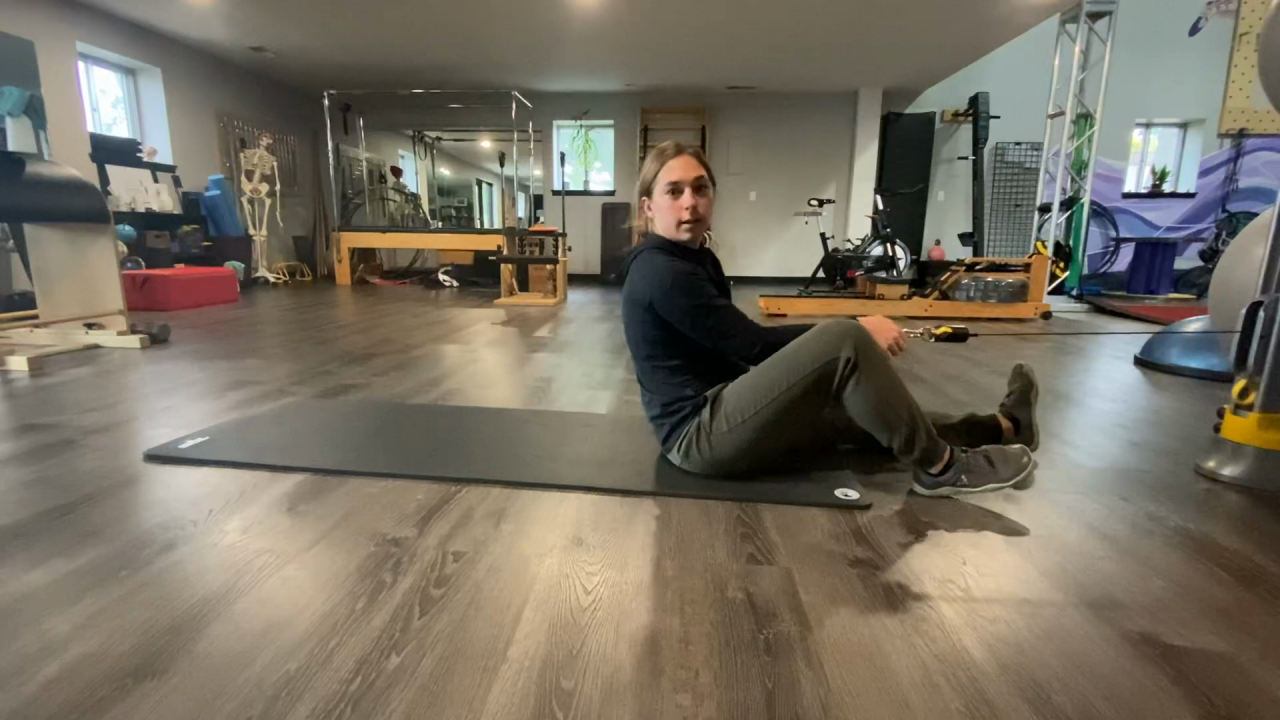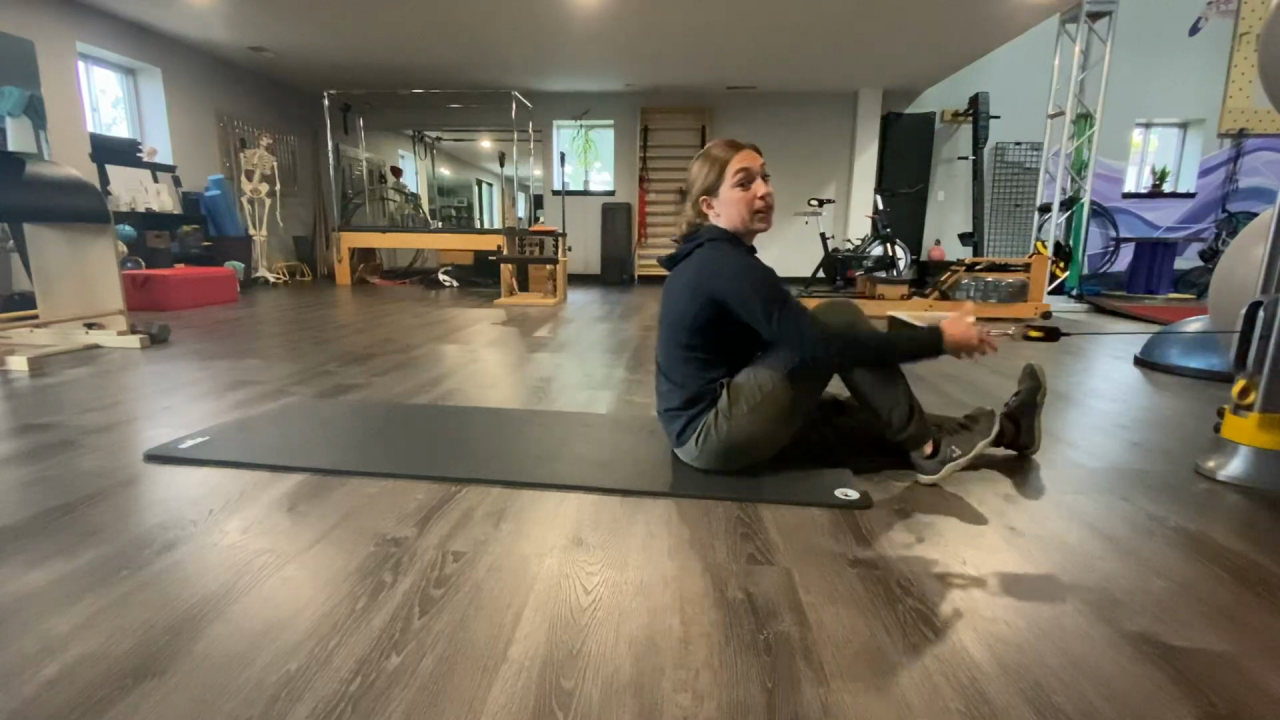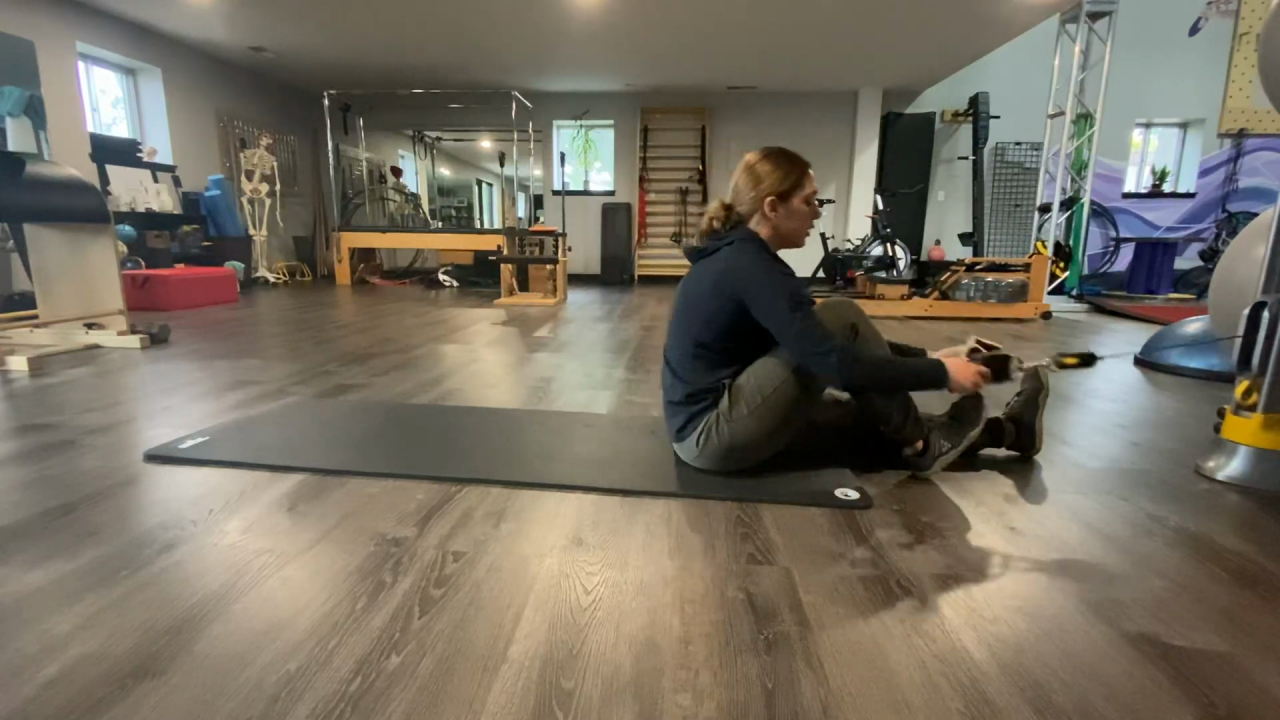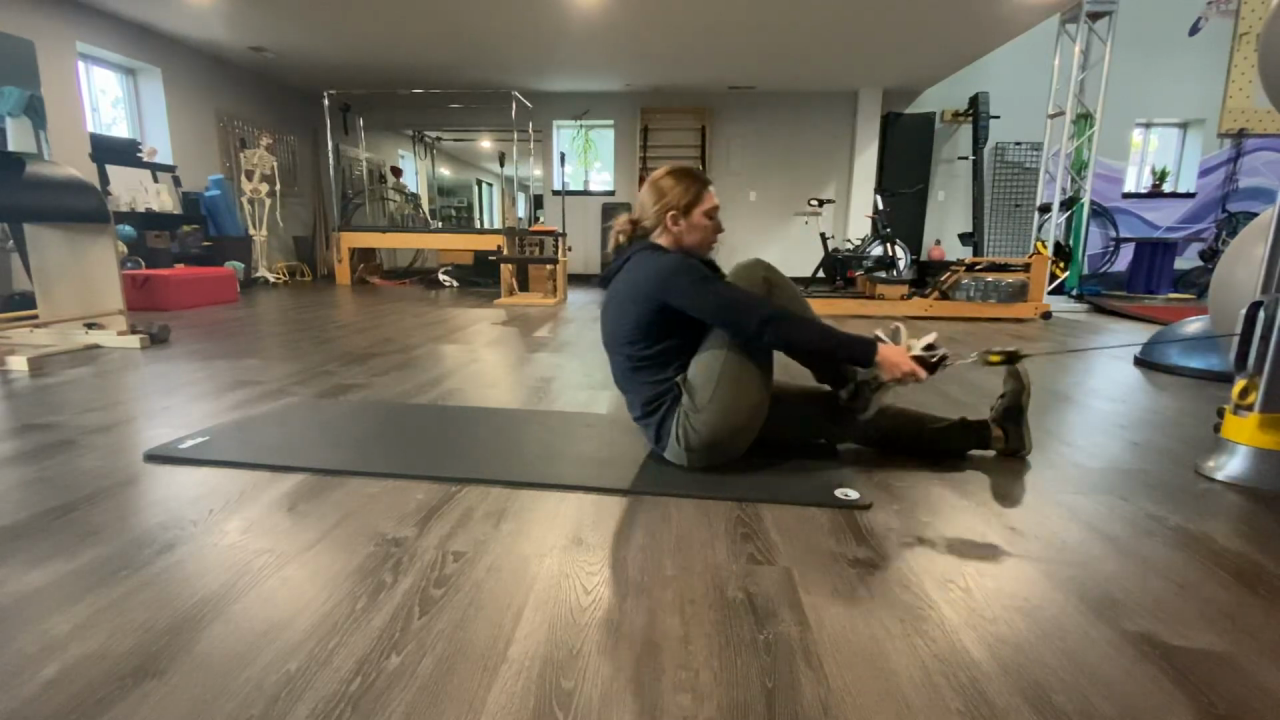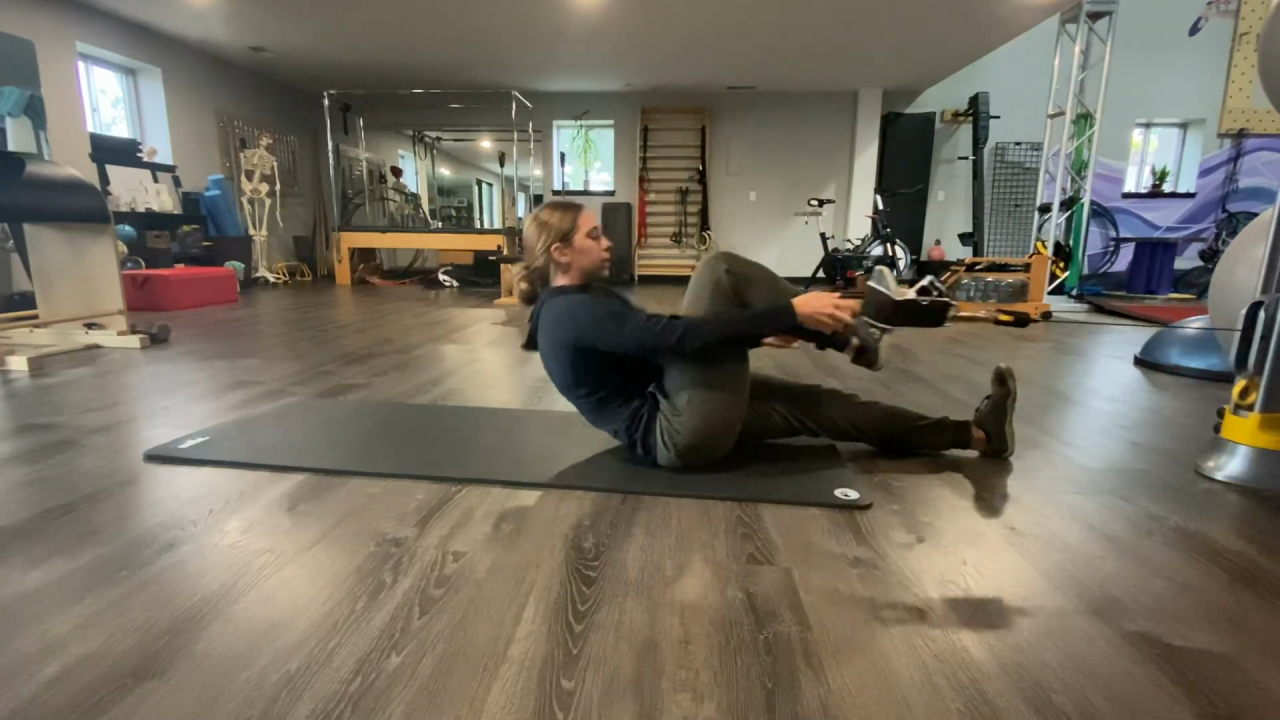
dt=1s
person 1, frame 1
left shoulder: (698, 260)
right shoulder: (662, 275)
right elbow: (752, 344)
right wrist: (856, 330)
left hip: (718, 420)
right hip: (700, 438)
right knee: (843, 341)
left ankle: (1003, 427)
right ankle: (939, 465)
person 1, frame 2
left shoulder: (712, 256)
right shoulder: (730, 265)
left elbow: (787, 340)
right elbow: (819, 346)
right wrist: (939, 339)
left hip: (710, 422)
right hip: (713, 433)
right knee: (842, 319)
left ankle: (1008, 429)
right ankle: (929, 448)
person 1, frame 3
left shoulder: (734, 255)
right shoulder: (754, 269)
left elbow: (812, 343)
right elbow: (839, 366)
left wrist: (923, 360)
right wrist: (939, 371)
left hip: (708, 423)
right hip: (715, 435)
left knee: (868, 416)
right knee: (841, 317)
left ankle: (1004, 431)
right ankle: (921, 445)
person 1, frame 4
left shoulder: (651, 266)
right shoulder: (668, 272)
left elbow: (746, 316)
right elbow: (768, 322)
right wrist: (872, 353)
left hip: (687, 420)
right hip: (694, 431)
left knee: (834, 408)
right knee: (756, 278)
left ankle: (990, 434)
right ankle: (853, 385)
person 1, frame 5
left shoulder: (579, 302)
right shoulder: (575, 313)
left elbow: (659, 340)
right elbow: (679, 335)
left wrist: (758, 332)
right wrist: (790, 314)
left hip: (674, 415)
right hip: (681, 436)
left knee: (812, 404)
right knee: (719, 270)
left ankle: (973, 434)
right ankle: (846, 337)
